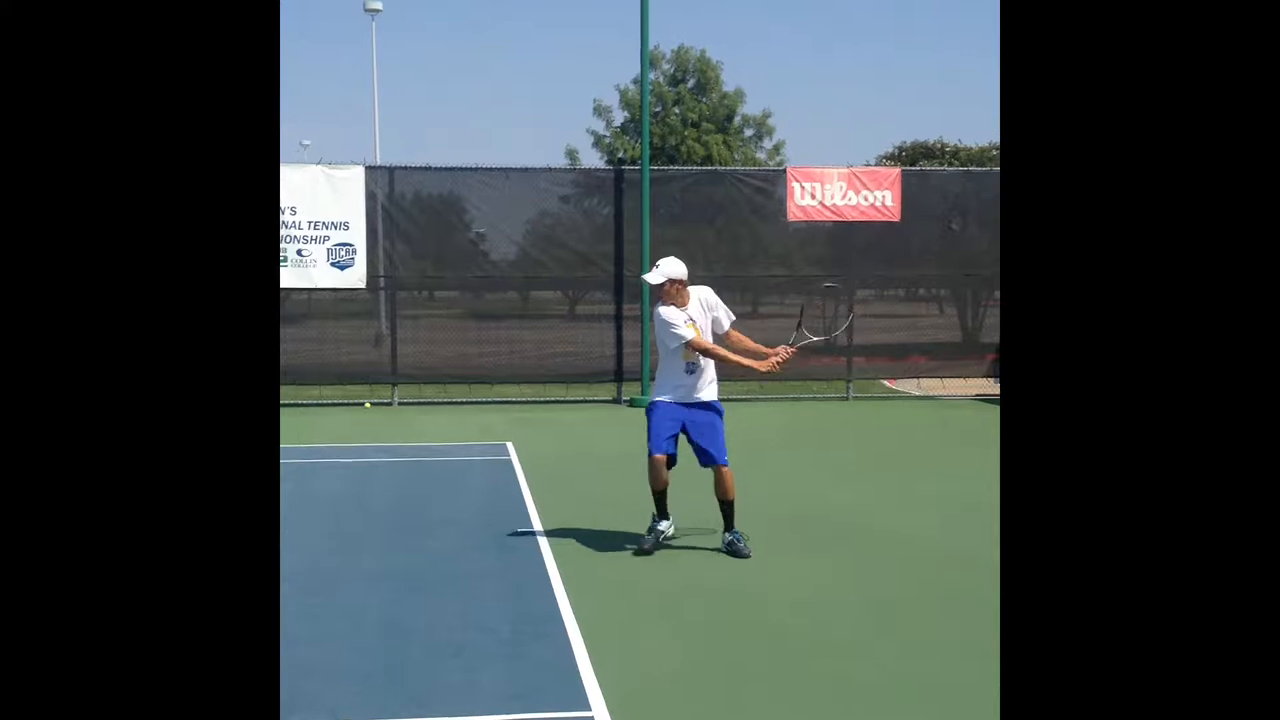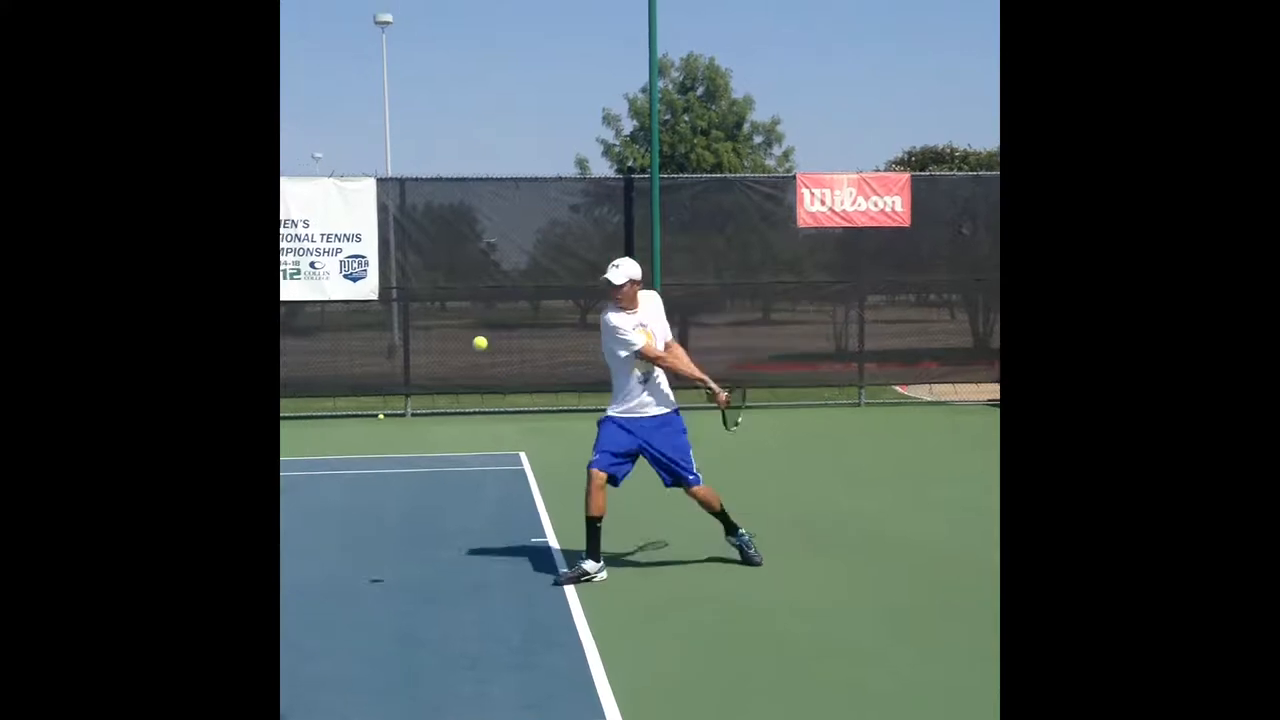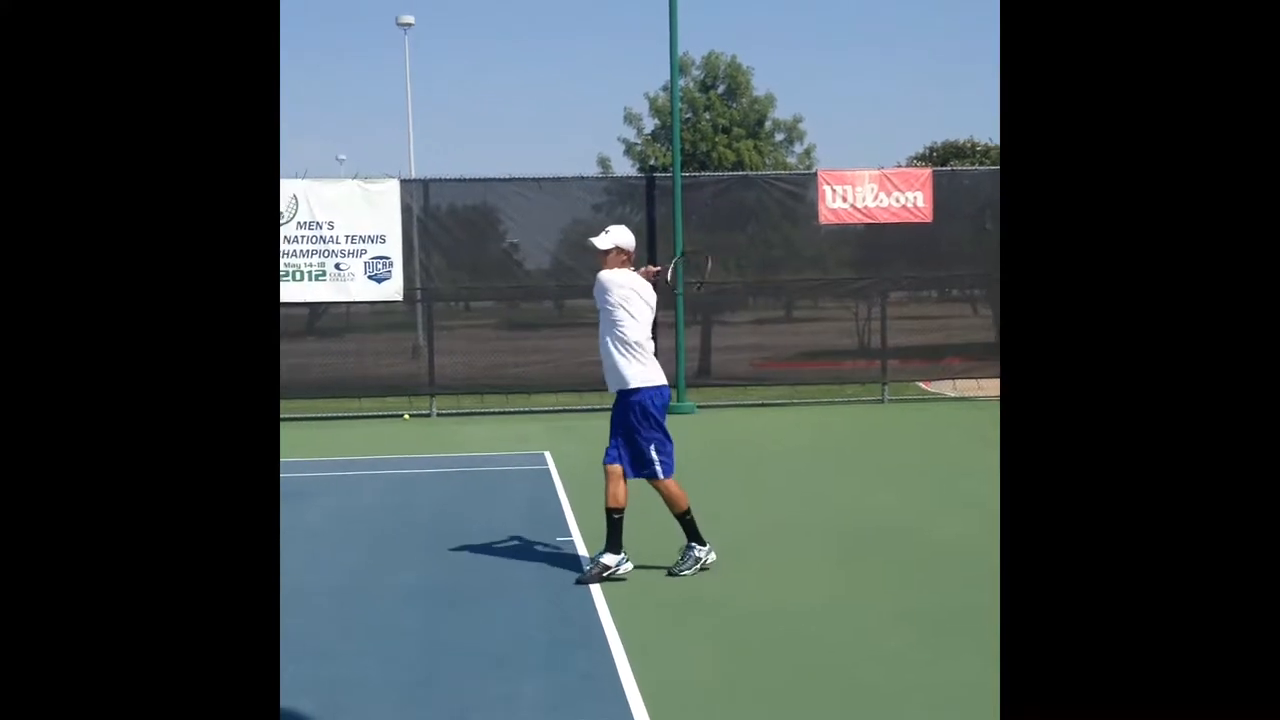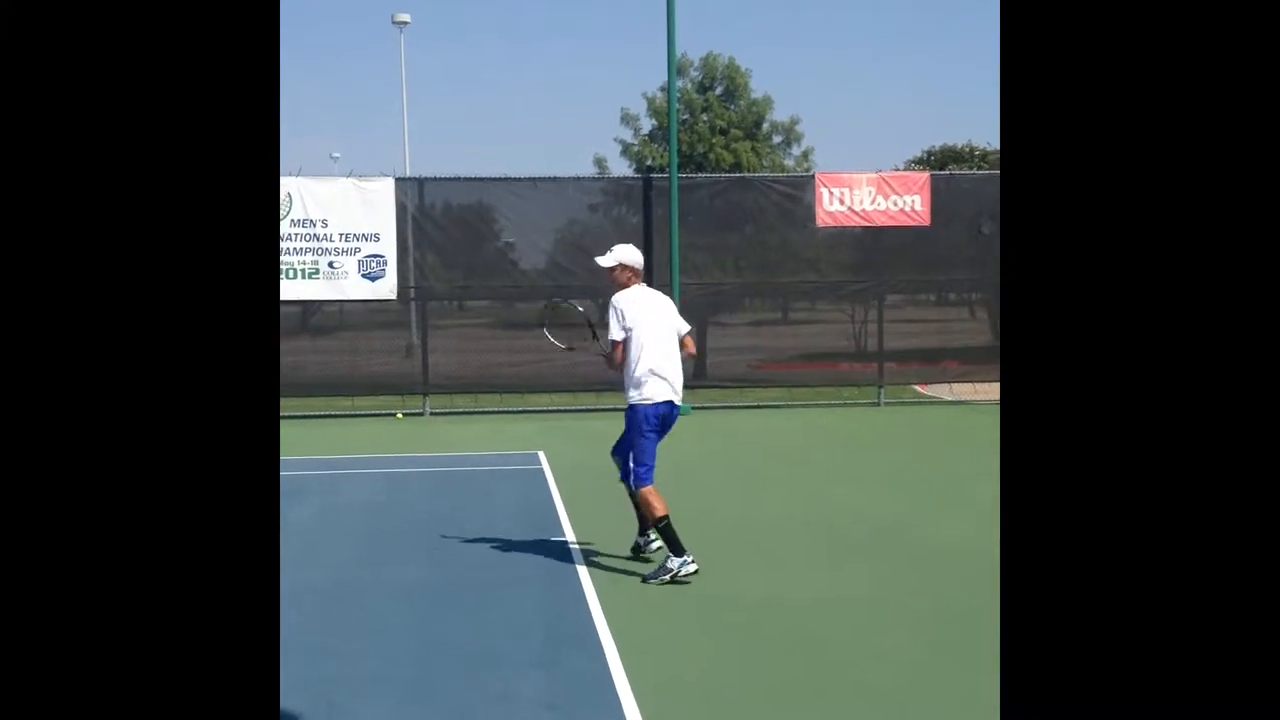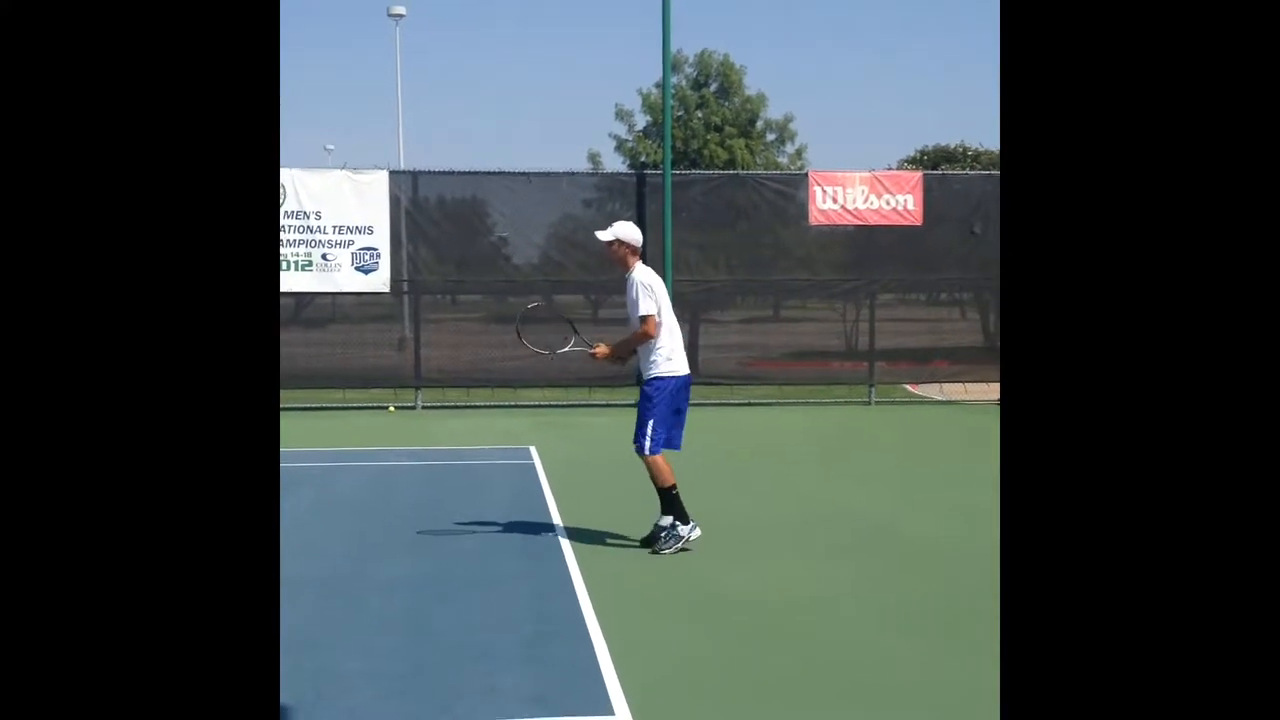
dt=0.4s
person 1, frame 1
left shoulder: (705, 296)
right shoulder: (664, 313)
left elbow: (729, 335)
right elbow: (706, 349)
left wrist: (768, 352)
right wrist: (754, 365)
left hip: (704, 400)
right hip: (668, 400)
left knee: (721, 465)
right knee: (658, 458)
left ankle: (730, 532)
right ankle: (661, 521)
person 1, frame 2
left shoulder: (651, 300)
right shoulder: (612, 320)
left elbow: (672, 347)
right elbow: (656, 358)
left wrist: (705, 380)
right wrist: (703, 378)
left hip: (662, 415)
right hip: (622, 417)
left knee: (693, 486)
right knee: (597, 476)
left ankle: (736, 535)
right ankle: (593, 561)
person 1, frame 3
left shoulder: (605, 280)
right shoulder: (644, 287)
left hip: (642, 390)
right hip: (632, 390)
left knee: (658, 475)
right knee: (614, 469)
left ankle: (698, 546)
right ankle: (614, 555)
person 1, frame 4
left shoulder: (620, 300)
right shoulder: (663, 301)
left elbow: (617, 359)
right elbow: (689, 348)
left wrist: (610, 363)
left hip: (646, 400)
right hip: (670, 399)
left knee: (641, 481)
right knee: (623, 457)
left ankle: (680, 557)
right ankle: (647, 534)
person 1, frame 5
left shoulder: (639, 279)
right shoulder: (642, 277)
left elbow: (649, 330)
left wrist: (612, 350)
right wrist: (624, 351)
left hip: (663, 375)
right hip: (671, 373)
left knee: (649, 450)
right knee: (651, 448)
left ankle: (684, 523)
right ankle: (668, 518)
